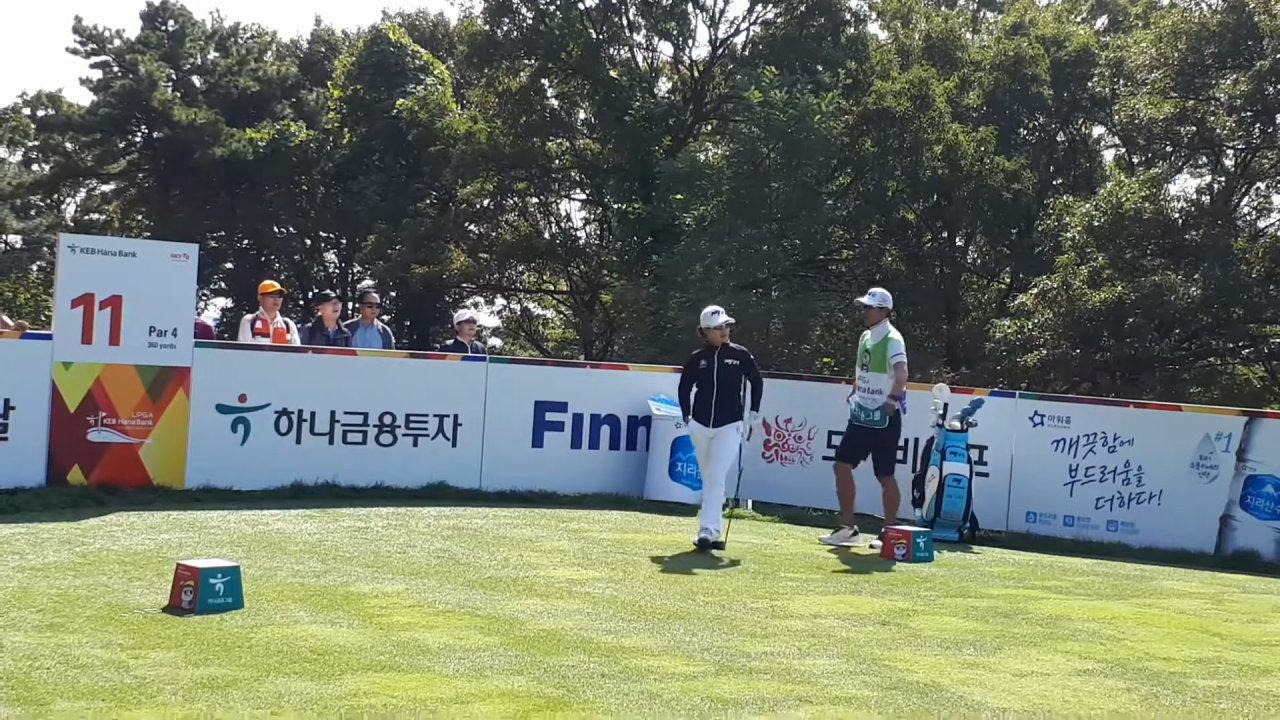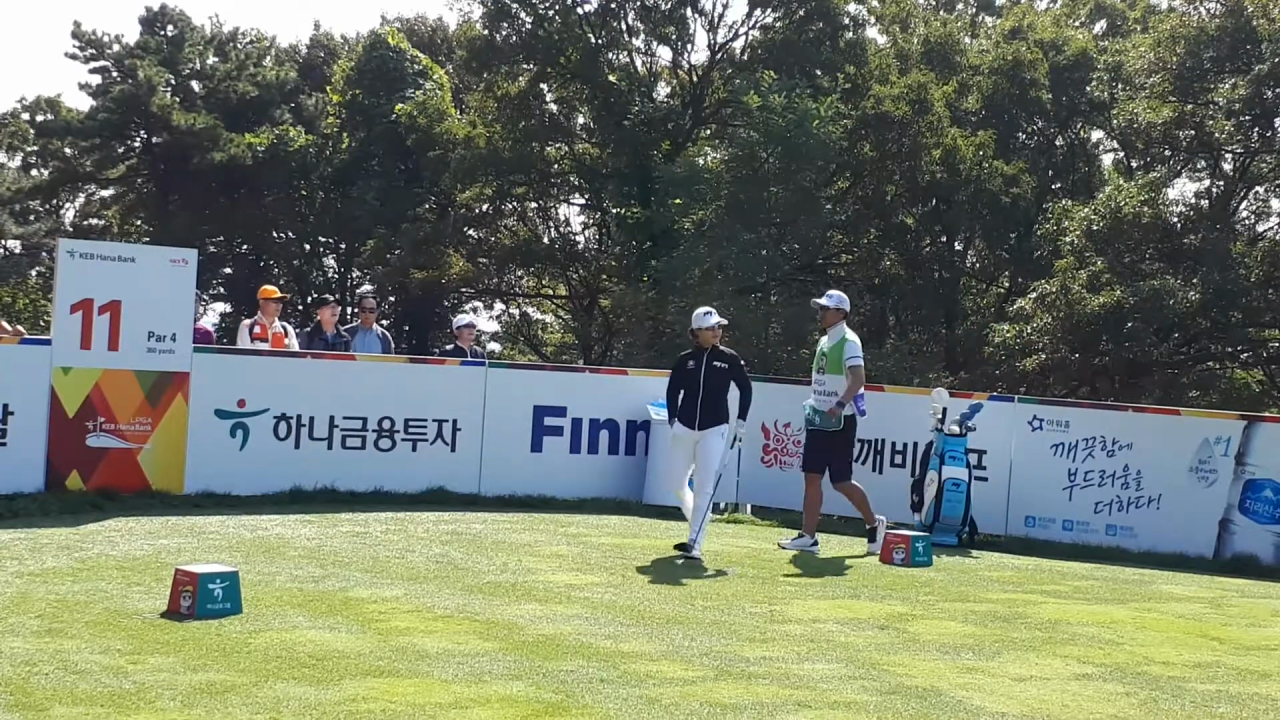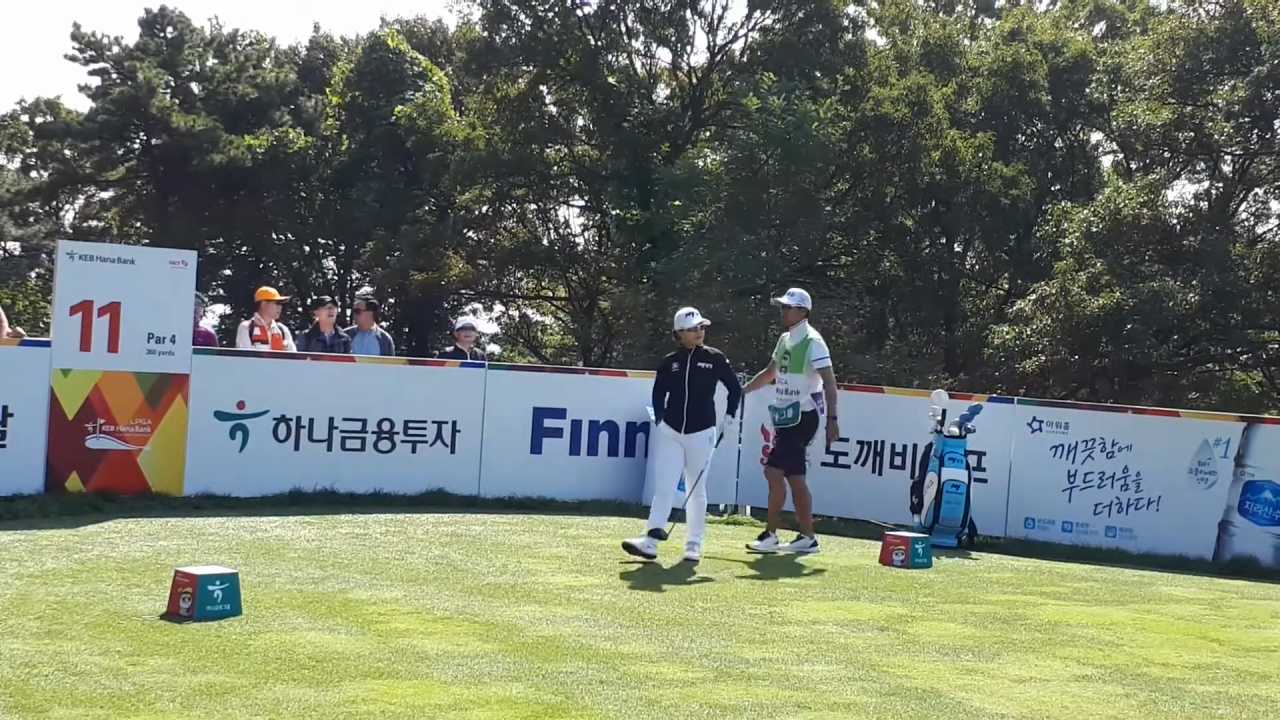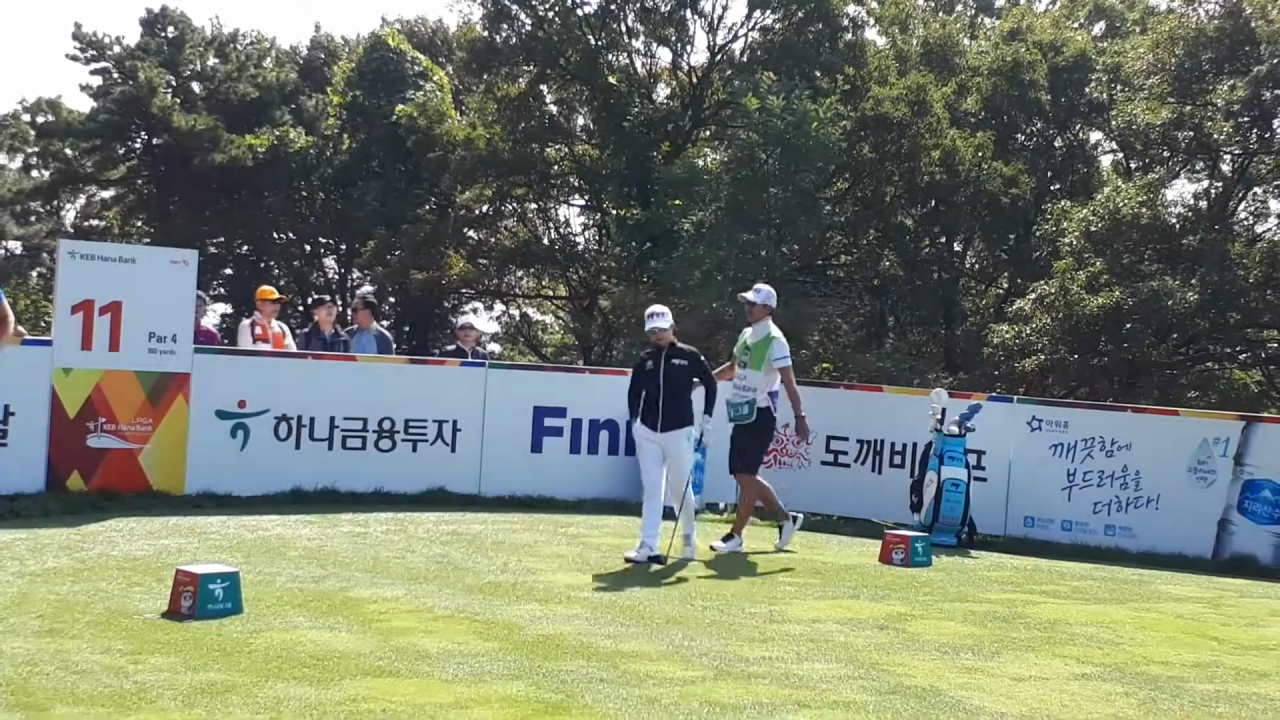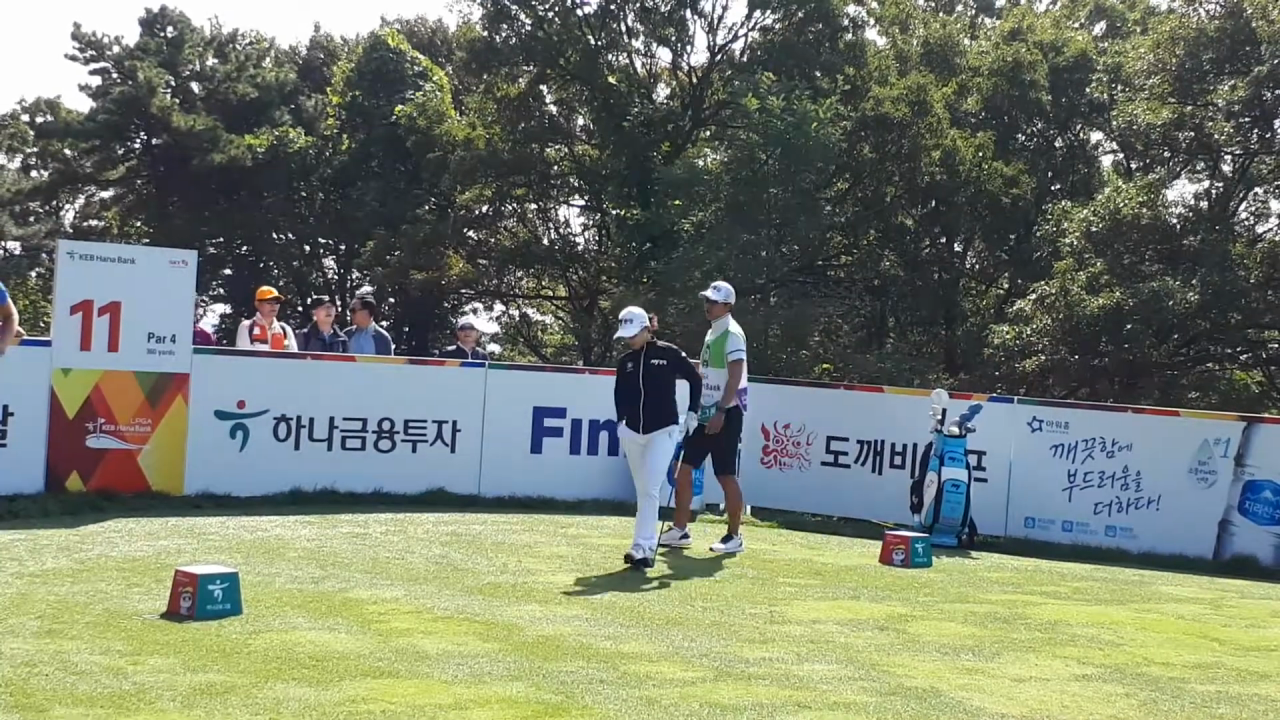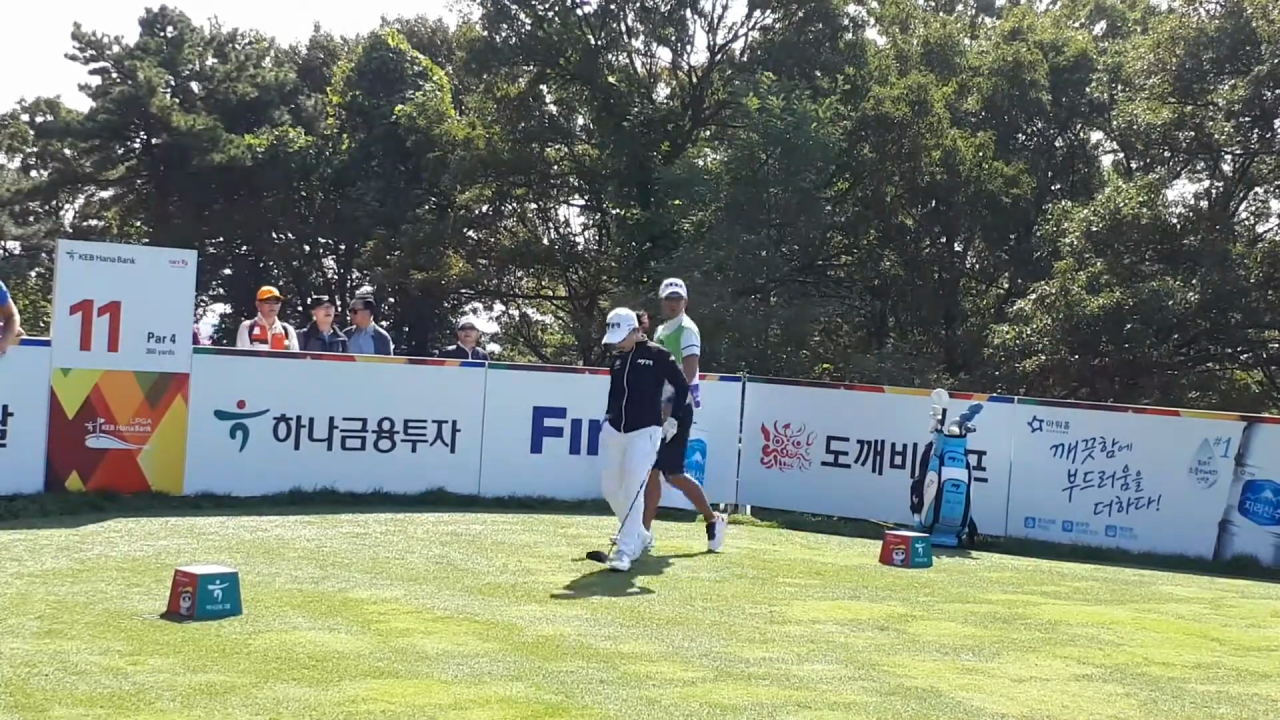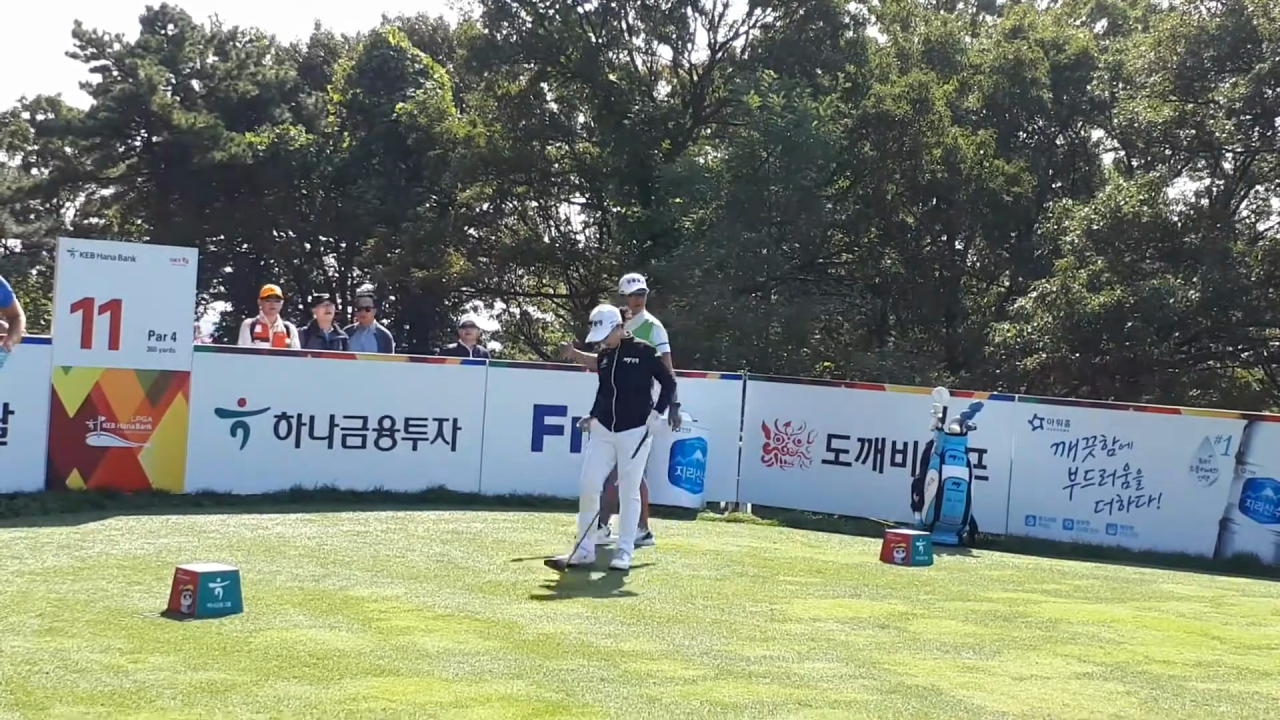
dt=0.3s
person 1, frame 1
left shoulder: (892, 340)
right shoulder: (866, 336)
left elbow: (901, 374)
left wrist: (893, 399)
right wrist: (855, 392)
left hip: (885, 419)
right hip: (861, 416)
left knee: (885, 477)
right knee: (842, 466)
right ankle: (847, 527)
person 1, frame 2
left shoulder: (849, 342)
right shoulder: (823, 341)
left elbow: (857, 379)
left wrist: (838, 406)
left hip: (840, 421)
right hip: (818, 420)
left knee: (840, 481)
right knee: (812, 477)
left ankle: (873, 523)
right ankle: (807, 535)
person 1, frame 3
left shoulder: (812, 342)
right shoulder: (785, 339)
left elbow: (829, 383)
right elbow: (770, 373)
left wrist: (832, 418)
right wrist: (740, 392)
left hip: (802, 417)
right hip: (785, 418)
left knee: (774, 472)
right knee: (795, 477)
left ankle: (770, 534)
right ankle: (807, 537)
person 1, frame 4
left shoulder: (774, 340)
right shoulder: (746, 334)
left elbow: (789, 382)
right elbow: (735, 366)
left wrist: (799, 417)
left hip: (759, 416)
right hip: (742, 415)
left knee: (746, 476)
right knee: (746, 475)
left ankle: (736, 535)
right ankle: (786, 518)
person 1, frame 5
left shoulder: (732, 334)
right shoulder: (712, 332)
left elbow: (735, 377)
left wrist: (722, 412)
left hip: (725, 414)
right hip: (705, 414)
left knee: (726, 476)
right knee: (684, 468)
left ankle: (734, 536)
right ankle: (679, 529)
person 1, frame 6
left shoulder: (688, 330)
right shoulder: (662, 331)
left elbow: (689, 371)
left hip: (677, 410)
left knee: (673, 473)
right knee: (651, 471)
left ankle: (713, 520)
right ankle: (641, 531)
person 1, frame 7
left shoulder: (653, 327)
left elbow: (667, 369)
left wrist: (673, 405)
right wrist: (577, 355)
left ankle: (604, 526)
right ankle: (642, 529)
person 2, frame 1
left shoulder: (740, 354)
right shoulder: (696, 358)
left elbow: (757, 381)
right elbow: (684, 388)
left wrist: (754, 412)
right wrist: (687, 417)
left hip: (730, 426)
right hip: (700, 425)
left knee: (716, 478)
right knee: (707, 479)
left ankle: (708, 532)
right ankle: (710, 530)
person 2, frame 2
left shoulder: (730, 359)
right shoulder: (685, 359)
left elbow: (746, 389)
right elbow: (673, 390)
left wrist: (741, 420)
right wrist: (673, 419)
left hip: (714, 430)
right hip: (684, 429)
left knee: (704, 487)
right knee: (677, 482)
left ankle: (696, 543)
right ankle: (697, 523)
person 2, frame 3
left shoulder: (715, 358)
right shoulder: (670, 361)
left elbow: (735, 388)
right elbow: (659, 392)
left wrist: (729, 417)
right wrist: (659, 420)
left hip: (701, 432)
right hip: (670, 431)
left knee: (696, 490)
right knee: (663, 486)
left ankle: (694, 544)
right ankle: (651, 541)
person 2, frame 4
left shoulder: (689, 355)
right shoulder: (644, 360)
left elbow: (710, 384)
right elbow: (635, 392)
left wrist: (706, 416)
right wrist: (634, 419)
left hip: (680, 431)
right hip: (648, 431)
left knee: (679, 488)
right knee: (652, 489)
left ankle: (688, 537)
right ankle: (648, 546)
person 2, frame 5
left shoulder: (669, 353)
right shoulder: (626, 361)
left elbow: (695, 380)
right elbow: (620, 392)
left wrist: (692, 413)
right wrist: (620, 420)
left hip: (663, 431)
right hip: (632, 432)
left knee: (650, 488)
right knee: (642, 491)
left ankle: (642, 547)
right ankle: (646, 548)
person 2, frame 6
left shoulder: (658, 355)
right shoulder: (617, 360)
left elbow: (682, 387)
left wrist: (673, 419)
right wrist: (609, 417)
left hip: (644, 432)
right hip: (614, 430)
left knee: (633, 493)
right knee: (610, 489)
left ankle: (624, 552)
right ankle: (638, 536)
person 2, frame 7
left shoulder: (644, 351)
right shoulder: (604, 357)
left elbow: (669, 383)
left wrist: (658, 413)
right wrist: (593, 416)
left hip: (634, 431)
right hip: (603, 429)
left knee: (629, 492)
right knee: (589, 485)
left ankle: (625, 551)
right ankle: (584, 548)
